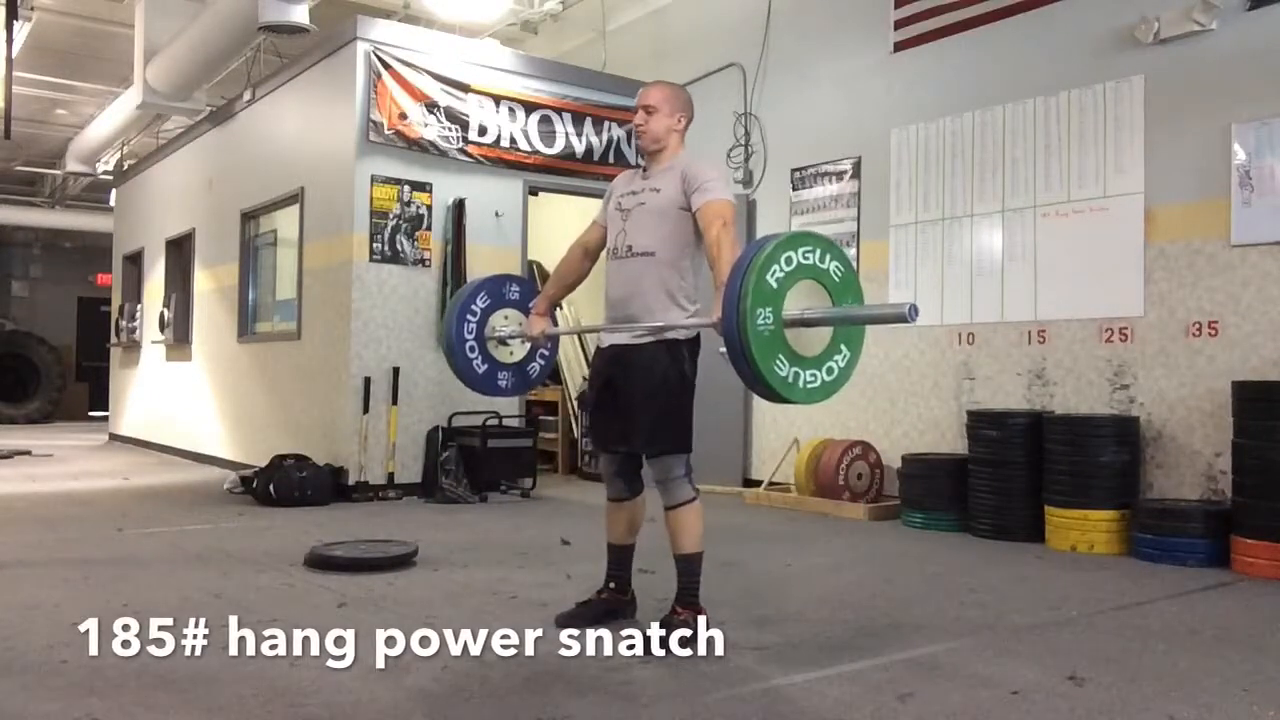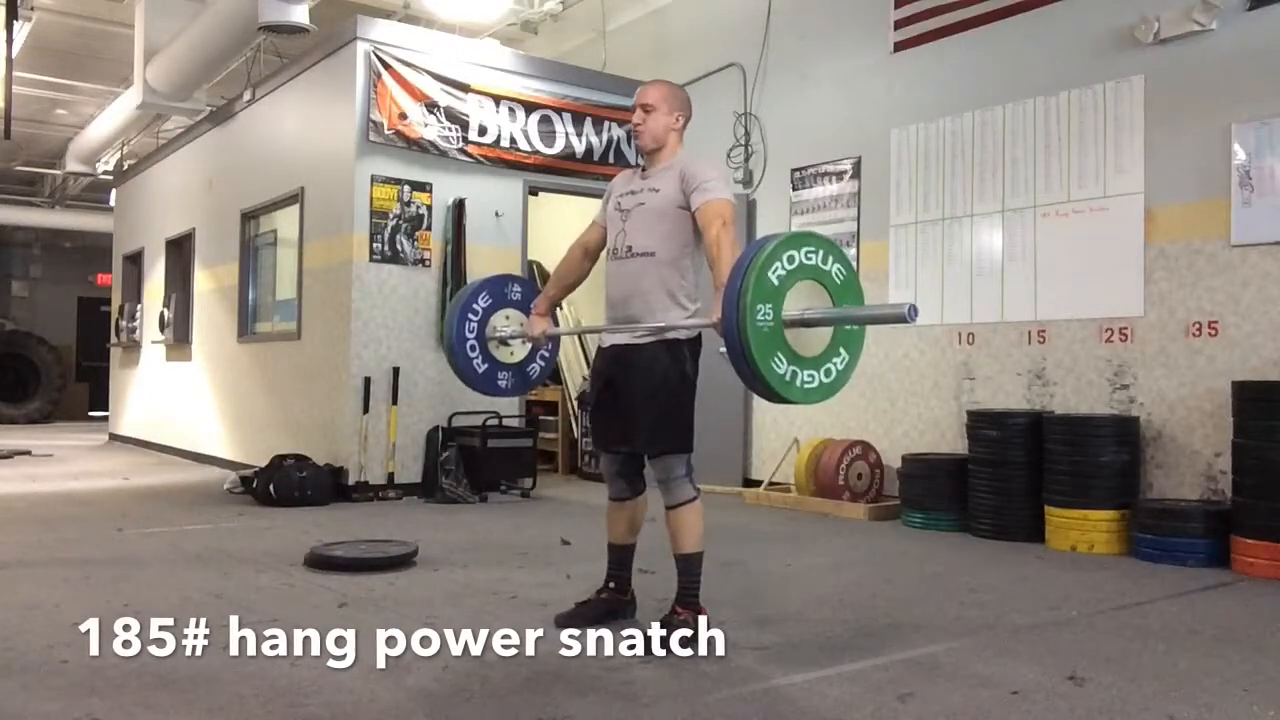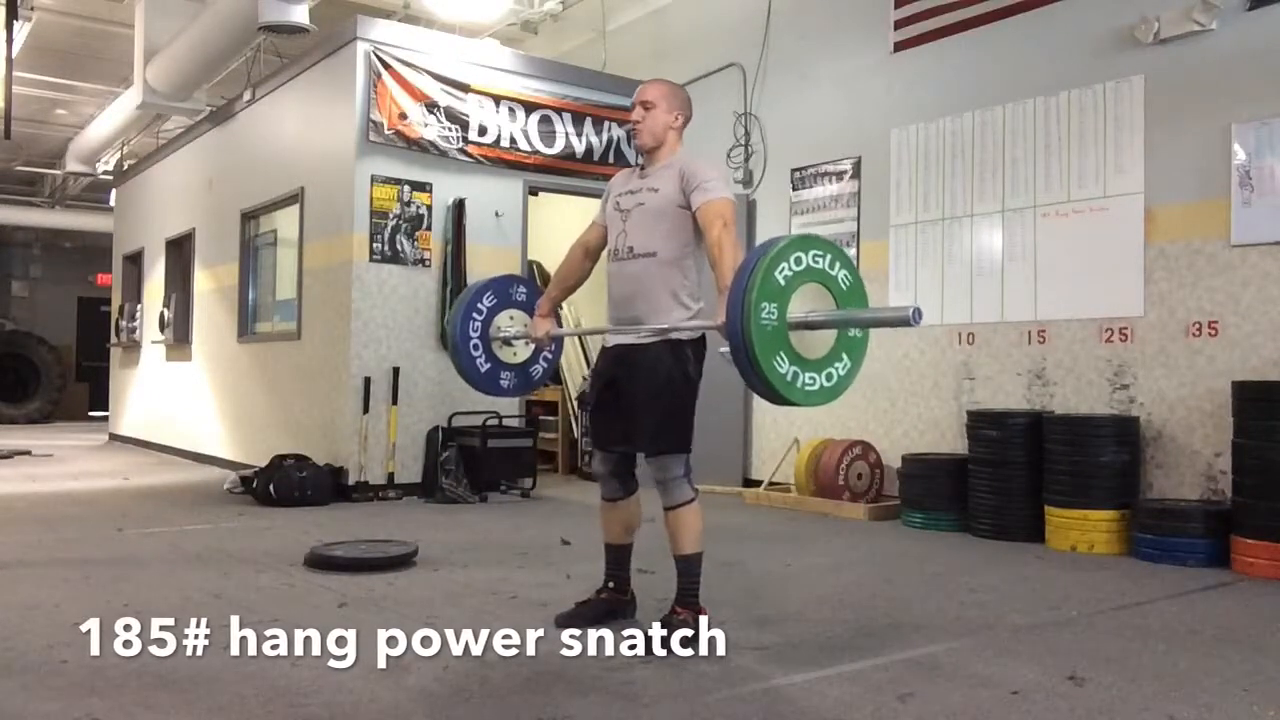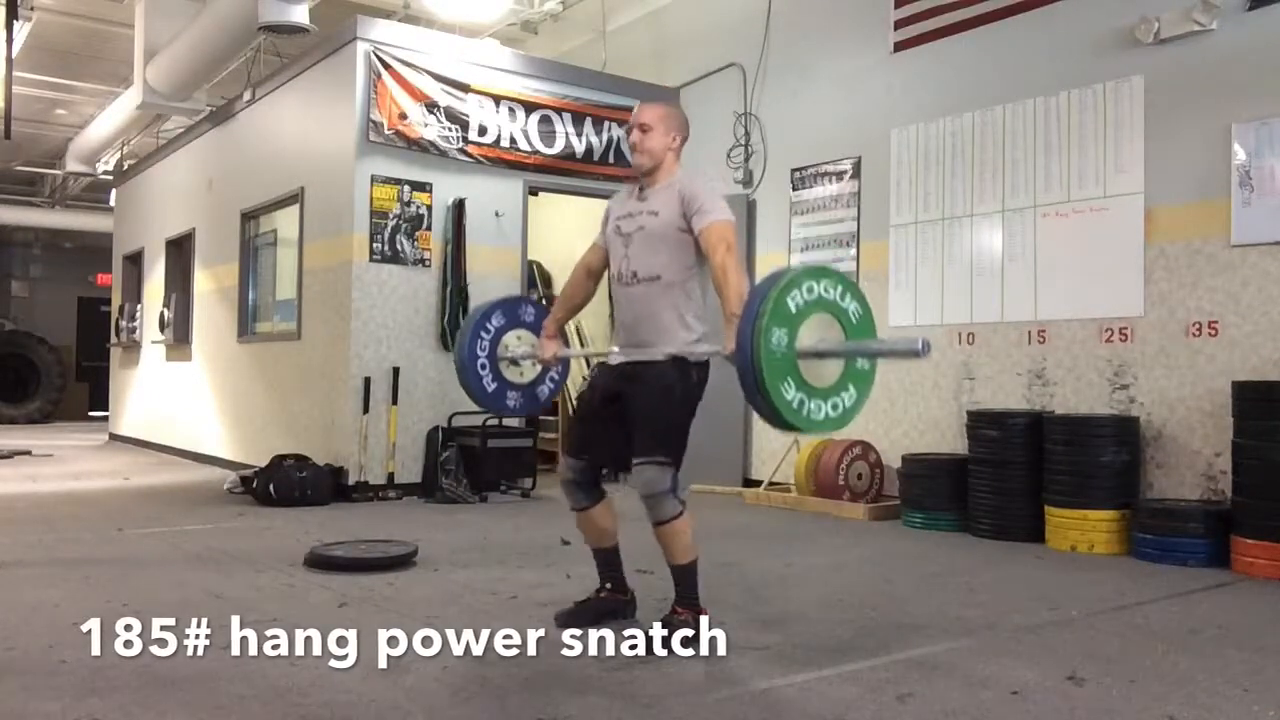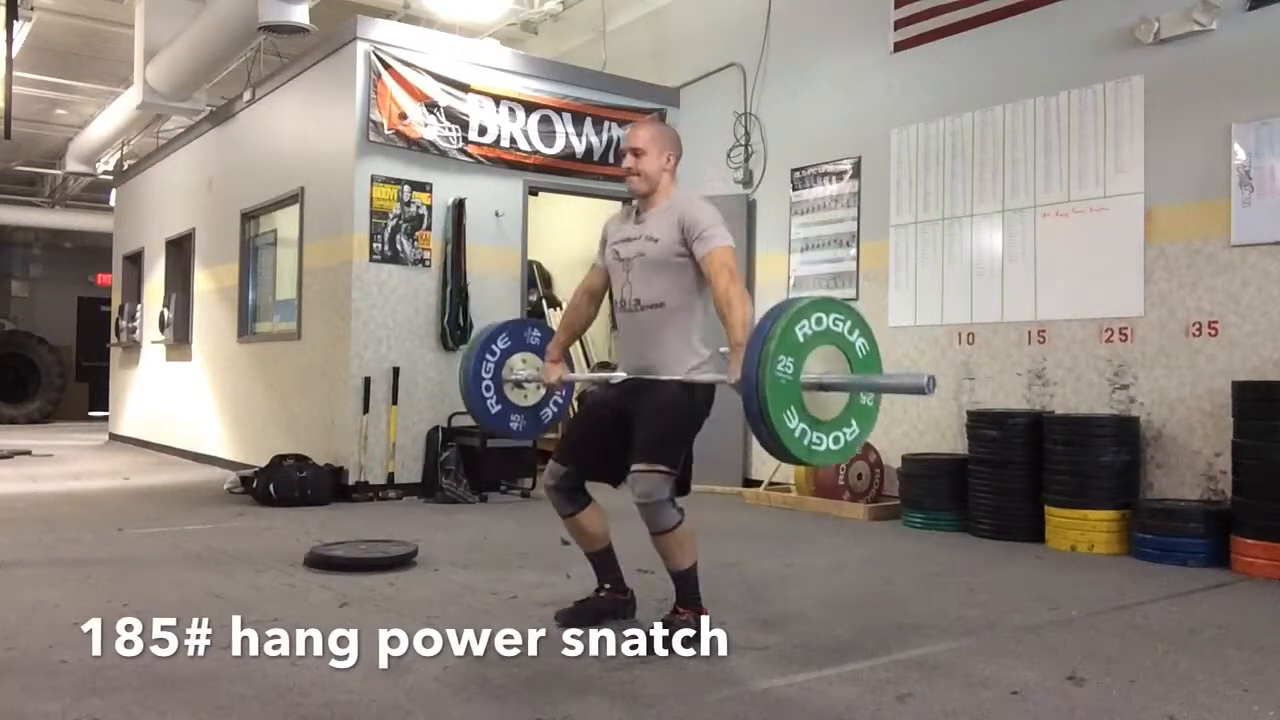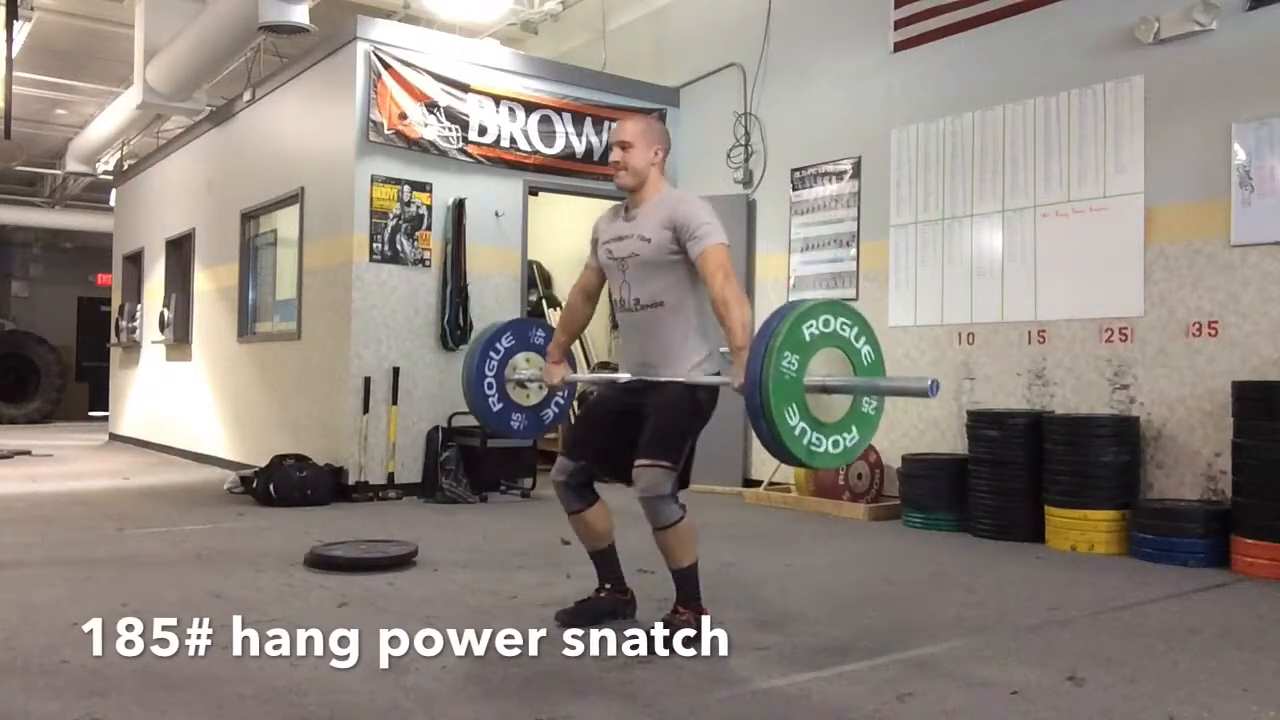
dt=0.2s
person 1, frame 1
left shoulder: (696, 174)
right shoulder: (622, 185)
left elbow: (719, 230)
right elbow: (585, 249)
left wrist: (725, 298)
right wrist: (541, 307)
left hip: (664, 343)
right hip: (613, 344)
left knee: (671, 471)
right knee: (617, 471)
left ankle: (689, 608)
right ankle: (617, 591)
person 1, frame 2
left shoulder: (695, 175)
right shoulder: (620, 185)
left elbow: (719, 230)
right elbow: (584, 250)
left wrist: (725, 298)
right wrist: (541, 308)
left hip: (666, 344)
right hip: (615, 345)
left knee: (672, 472)
right knee: (619, 472)
left ankle: (689, 608)
right ankle: (617, 591)
person 1, frame 3
left shoulder: (695, 173)
right shoulder: (620, 184)
left elbow: (721, 230)
right elbow: (586, 249)
left wrist: (729, 298)
right wrist: (545, 308)
left hip: (669, 344)
right hip: (618, 344)
left knee: (670, 472)
right knee: (611, 470)
left ankle: (689, 608)
right ankle: (616, 590)
person 1, frame 4
left shoulder: (693, 194)
right shoulder: (620, 204)
left elbow: (723, 254)
right elbow: (588, 271)
left wrist: (737, 324)
right wrist: (550, 329)
left hip: (673, 363)
right hip: (621, 363)
left knee: (653, 480)
right knee: (577, 473)
left ankle: (689, 609)
right ankle: (614, 591)
person 1, frame 5
left shoulder: (692, 214)
right shoulder: (616, 226)
left elbow: (726, 280)
right elbow: (589, 294)
left wrist: (742, 355)
right wrist: (554, 354)
left hip: (680, 381)
right hip: (625, 380)
left knee: (649, 488)
right knee: (559, 477)
left ankle: (691, 609)
right ankle: (614, 590)
person 1, frame 6
left shoulder: (684, 211)
right shoulder: (608, 224)
left elbow: (722, 281)
right elbow: (583, 295)
left wrist: (743, 356)
right wrist: (555, 355)
left hip: (685, 378)
right hip: (632, 378)
left knee: (652, 483)
right knee: (569, 473)
left ankle: (691, 609)
right ankle: (614, 590)
